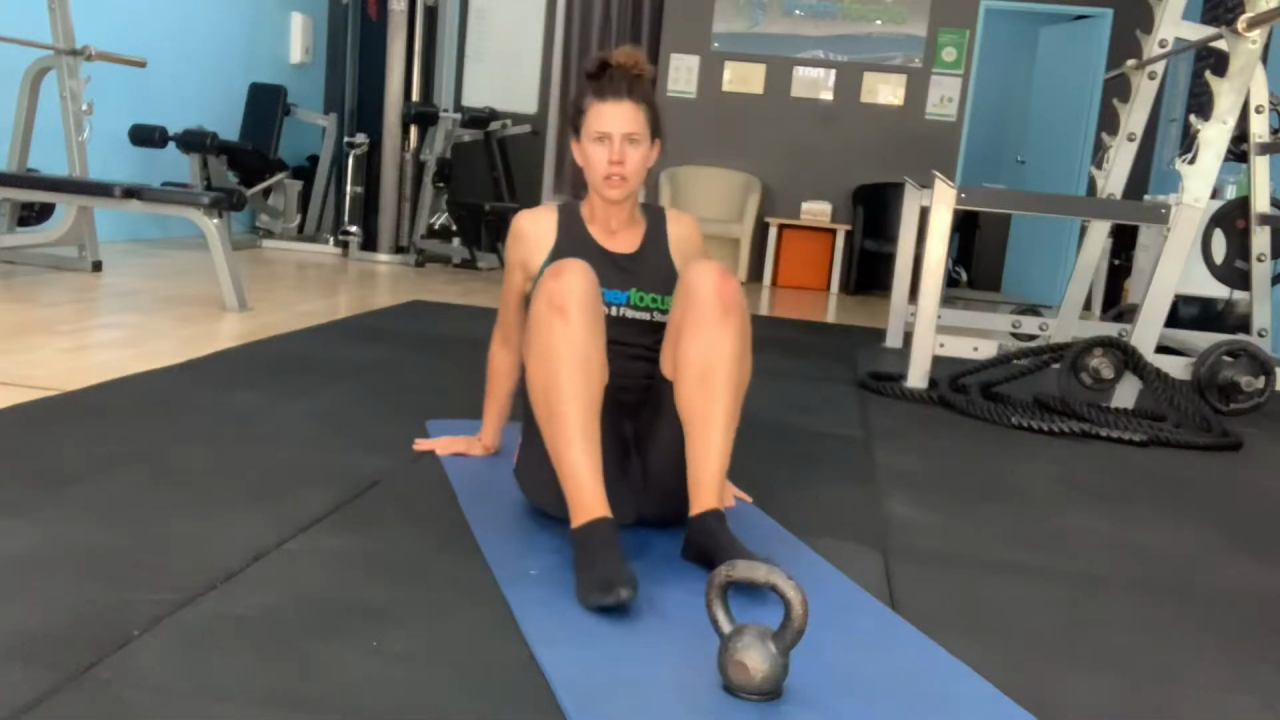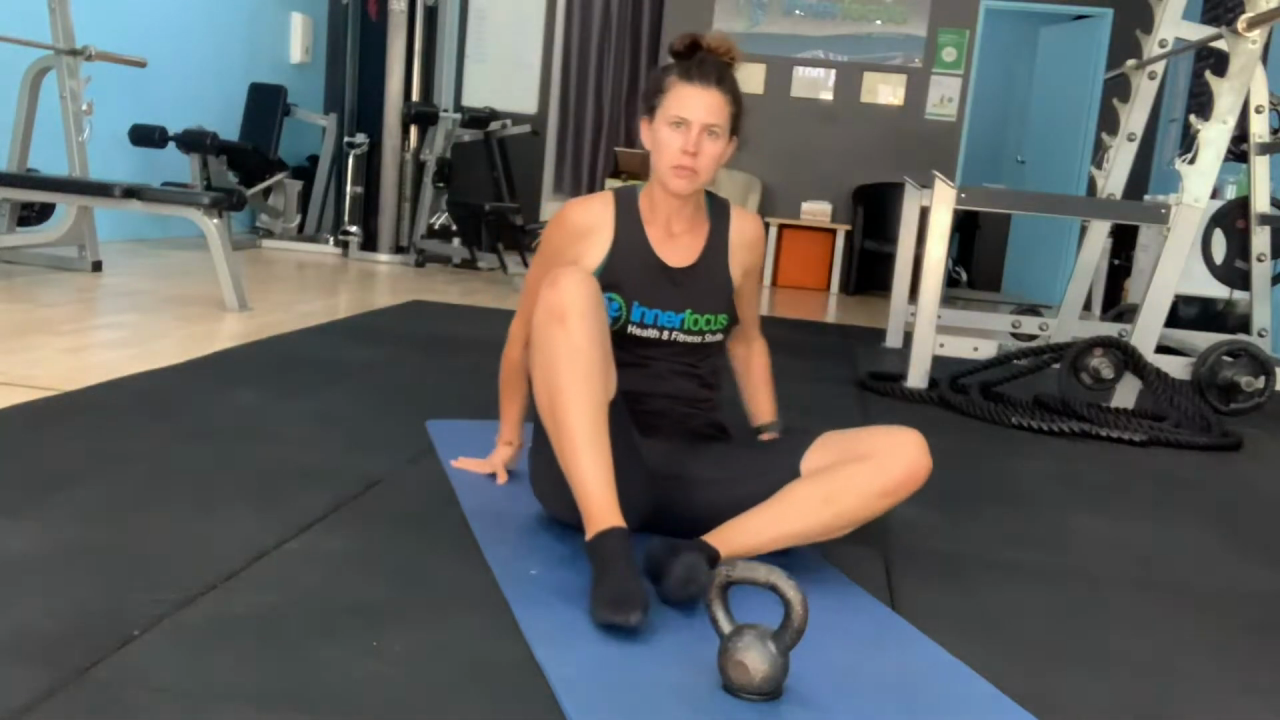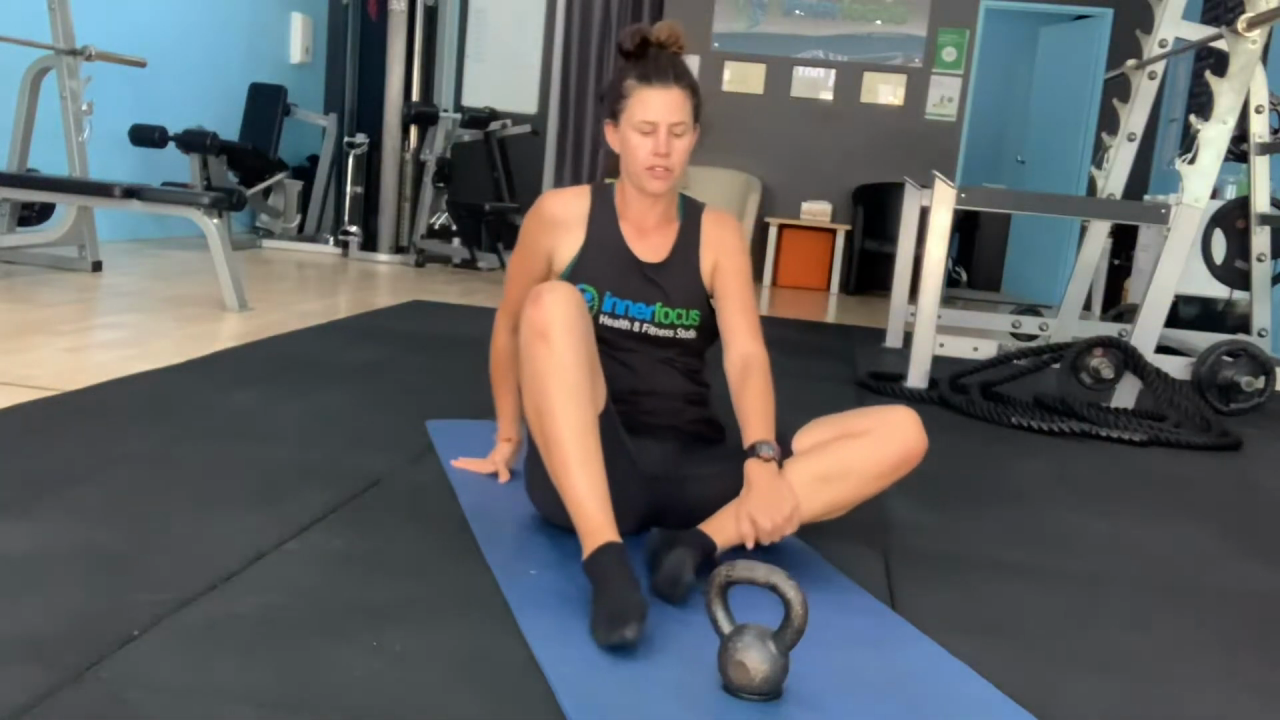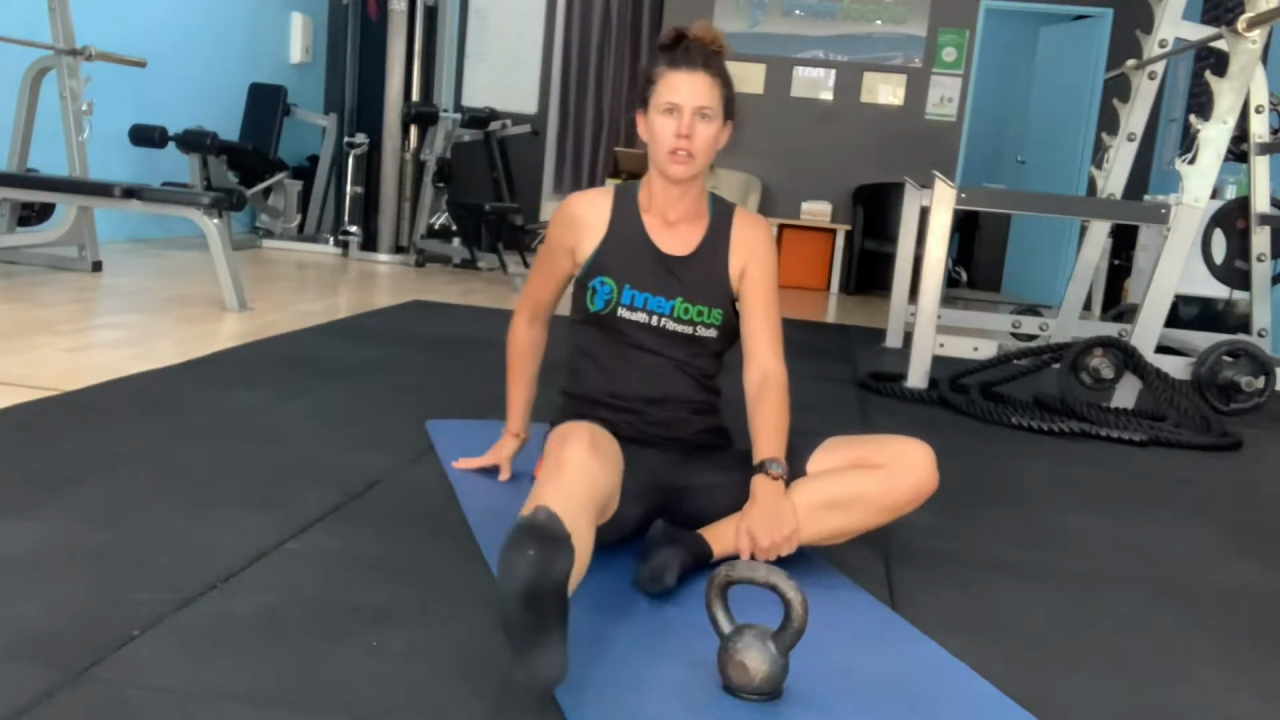
dt=1s
person 1, frame 1
left shoulder: (680, 234)
right shoulder: (536, 230)
right elbow: (508, 342)
left wrist: (708, 465)
right wrist: (488, 437)
left hip: (664, 466)
right hip: (570, 465)
left knee: (713, 280)
right knee: (568, 280)
left ankle: (706, 521)
right ankle: (592, 529)
person 1, frame 2
left shoulder: (743, 234)
right shoulder: (587, 222)
right elbow: (525, 336)
left wrist: (768, 432)
right wrist: (507, 442)
left hip: (697, 468)
right hip: (590, 468)
left knee: (906, 456)
right knee: (570, 287)
left ankle: (703, 549)
right ankle: (607, 542)
person 1, frame 3
left shoulder: (719, 233)
right shoulder: (562, 214)
left elbow: (745, 355)
right elbow: (510, 326)
left wrist: (762, 464)
right wrist: (508, 439)
left hip: (689, 467)
right hip: (585, 472)
left knee: (900, 432)
right knee: (553, 302)
left ankle: (703, 540)
right ankle: (604, 558)
person 1, frame 4
left shoulder: (748, 236)
right shoulder: (587, 215)
left elbow: (765, 370)
right elbow: (530, 318)
left wrist: (769, 481)
right wrist: (513, 433)
left hip: (699, 465)
right hip: (608, 461)
left knee: (912, 468)
right knee: (578, 449)
left ankle: (702, 543)
right ankle: (540, 592)
